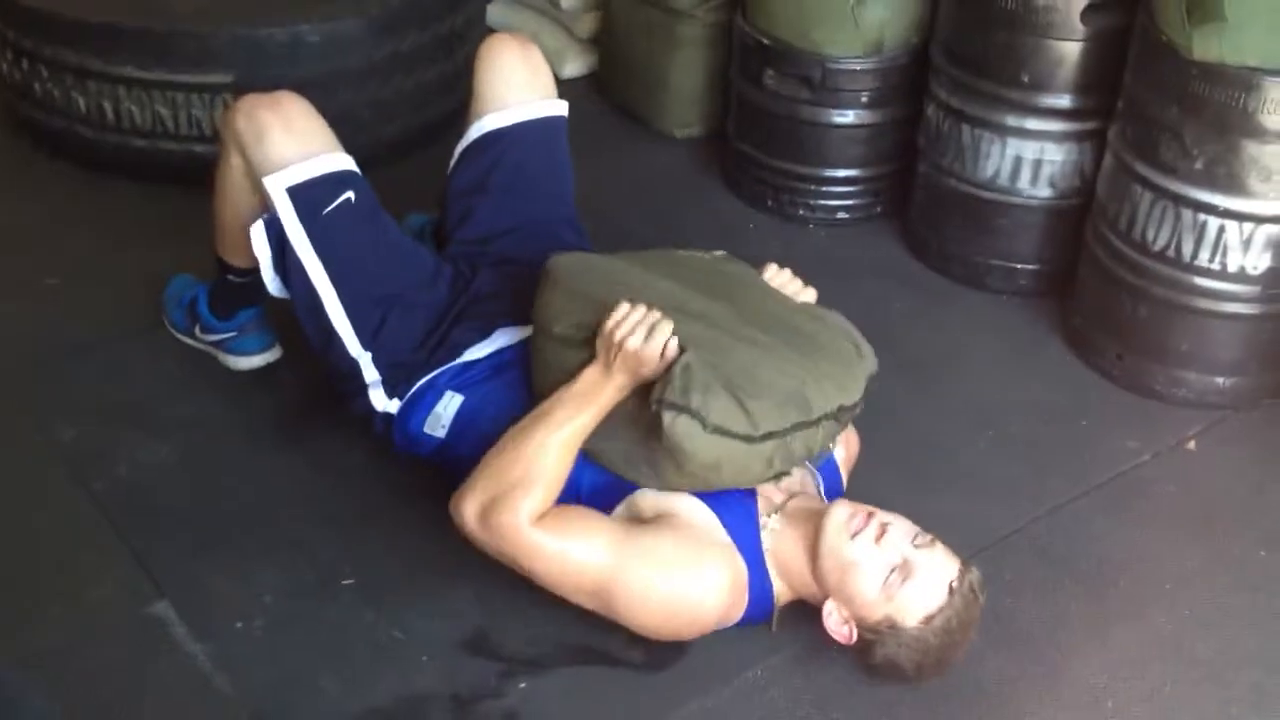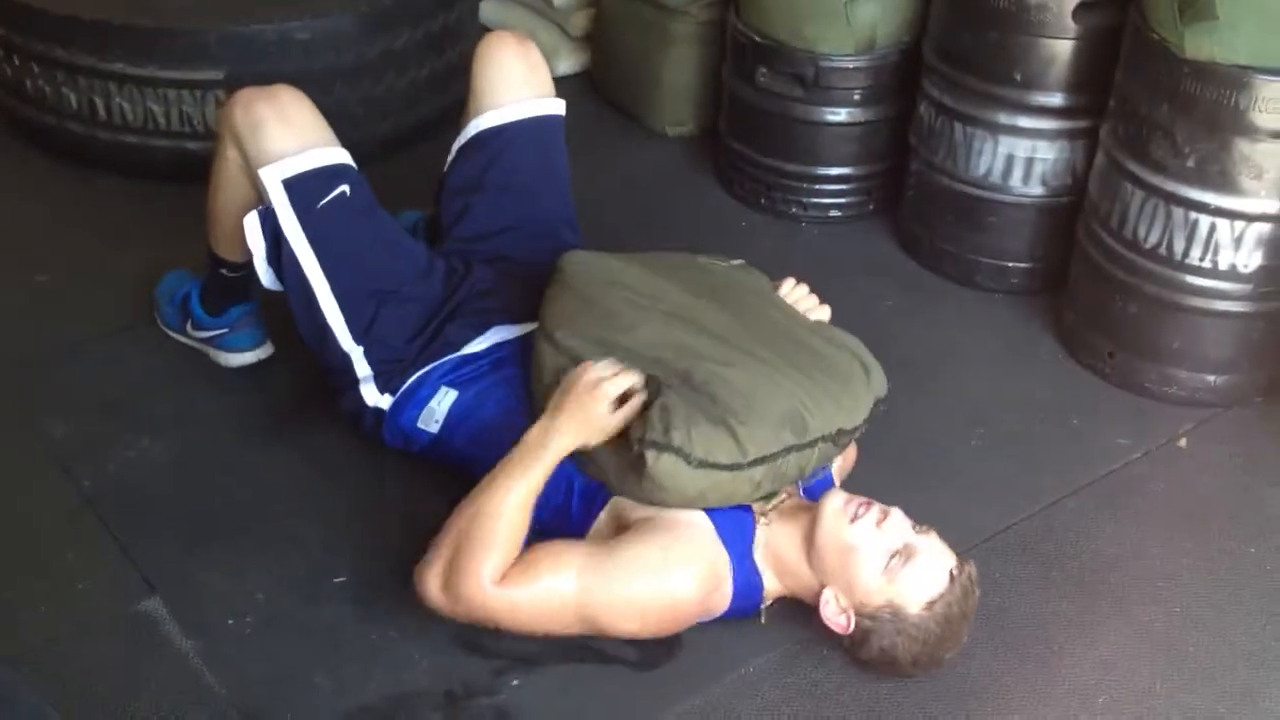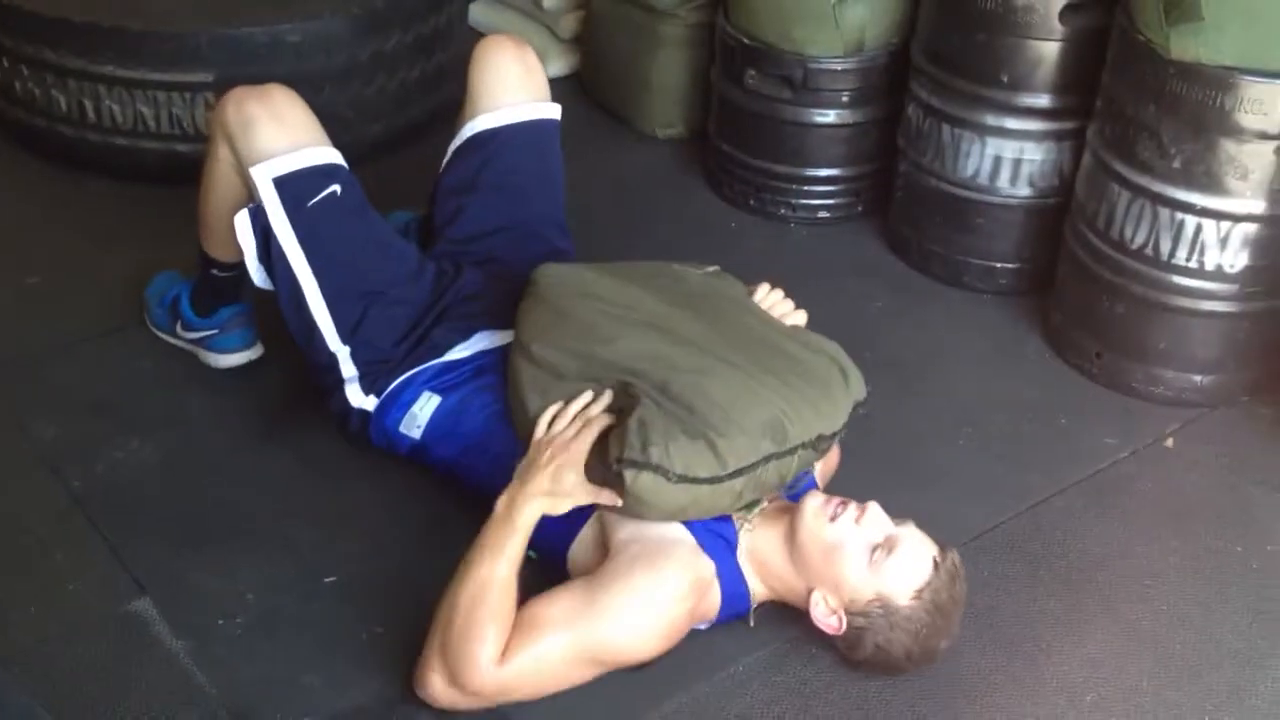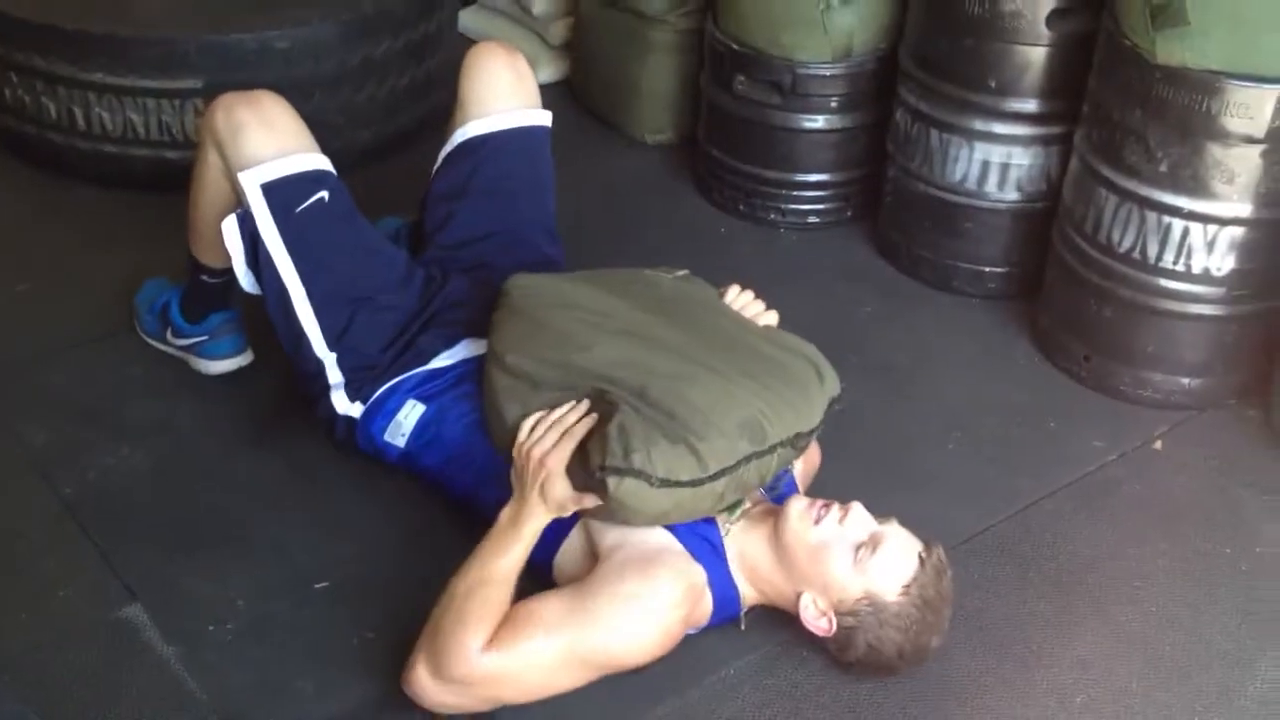
dt=0.2s
person 1, frame 1
left shoulder: (700, 582)
right shoulder: (825, 451)
left elbow: (486, 515)
left wrist: (604, 379)
left hip: (424, 369)
right hip: (539, 308)
left knee: (263, 118)
right knee: (508, 50)
left ankle: (229, 315)
right ankle: (446, 248)
person 1, frame 2
left shoulder: (685, 576)
right shoulder: (820, 459)
left elbow: (449, 581)
left wrist: (553, 433)
left hip: (419, 366)
right hip: (536, 306)
left knee: (261, 111)
right knee: (505, 50)
left ankle: (219, 310)
right ankle: (439, 235)
person 1, frame 3
left shoulder: (671, 590)
right shoulder: (801, 467)
left wrist: (526, 498)
left hip: (406, 366)
right hip: (524, 304)
left knee: (254, 111)
right knee: (503, 55)
left ankle: (211, 312)
right ankle: (433, 240)
person 1, frame 4
left shoulder: (662, 598)
right shoulder: (785, 471)
left wrist: (529, 508)
left hip: (394, 376)
left knee: (243, 116)
right knee: (493, 61)
left ankle: (199, 318)
right ankle: (419, 246)
